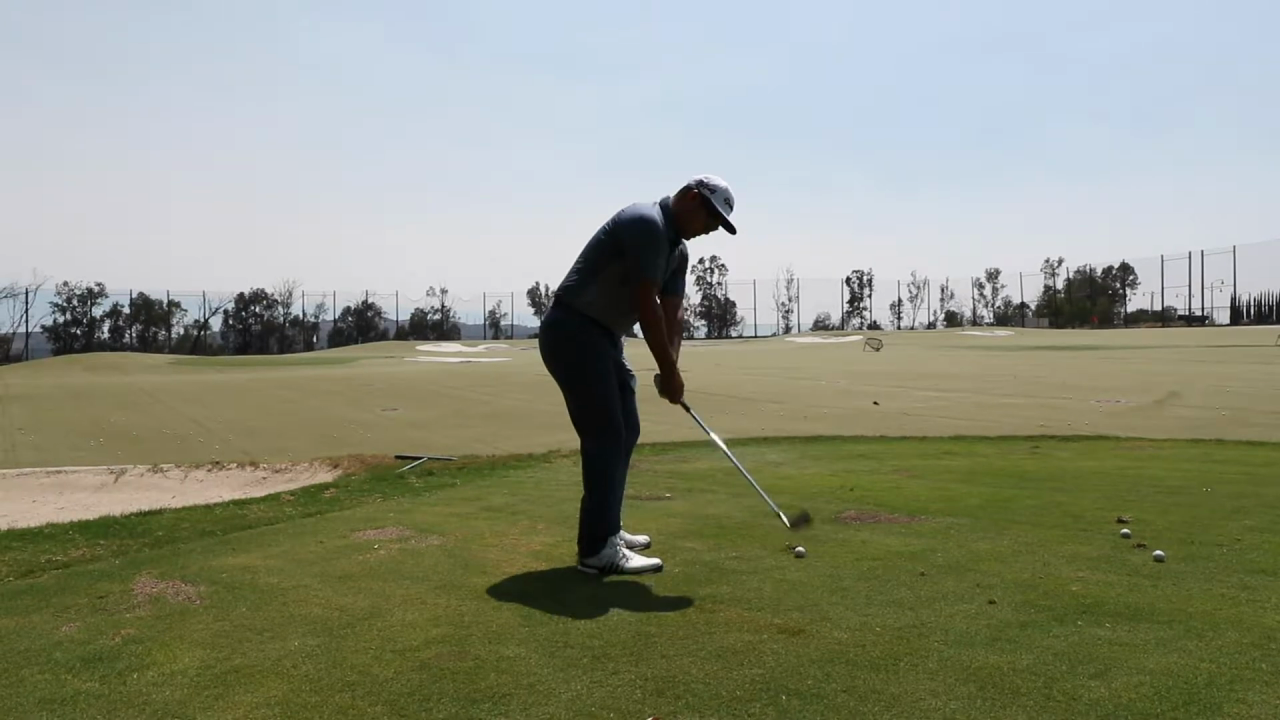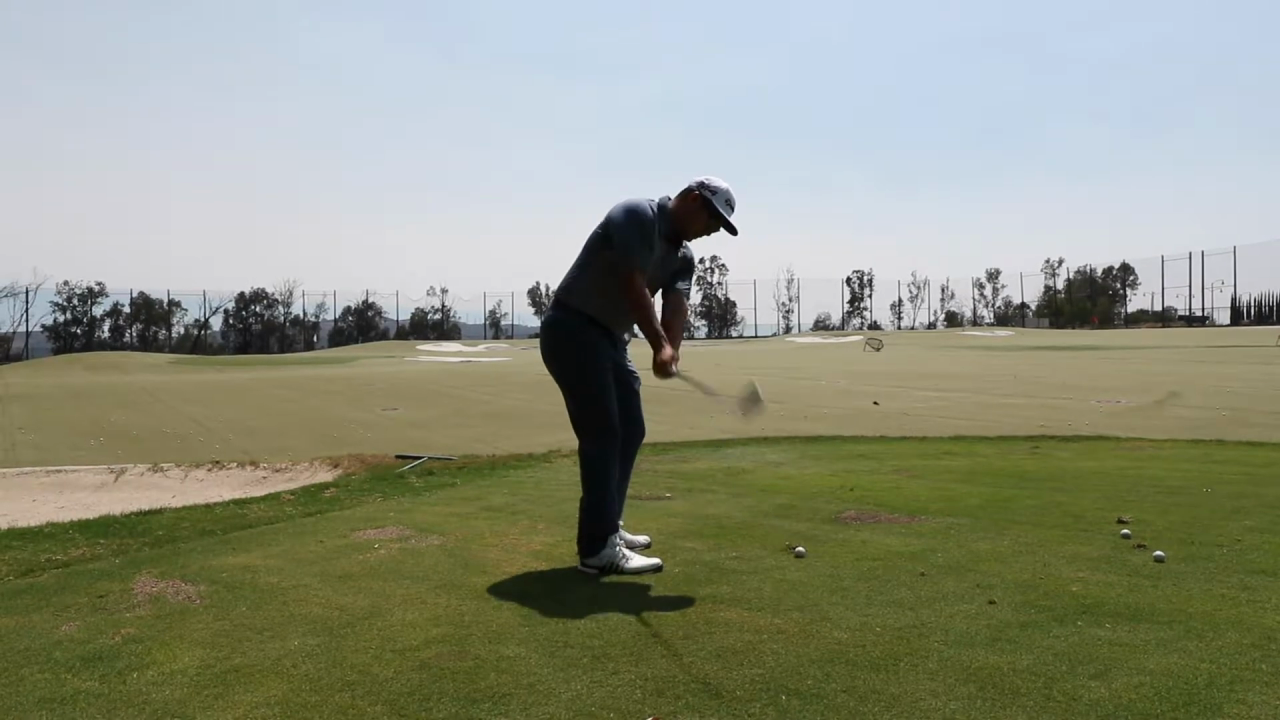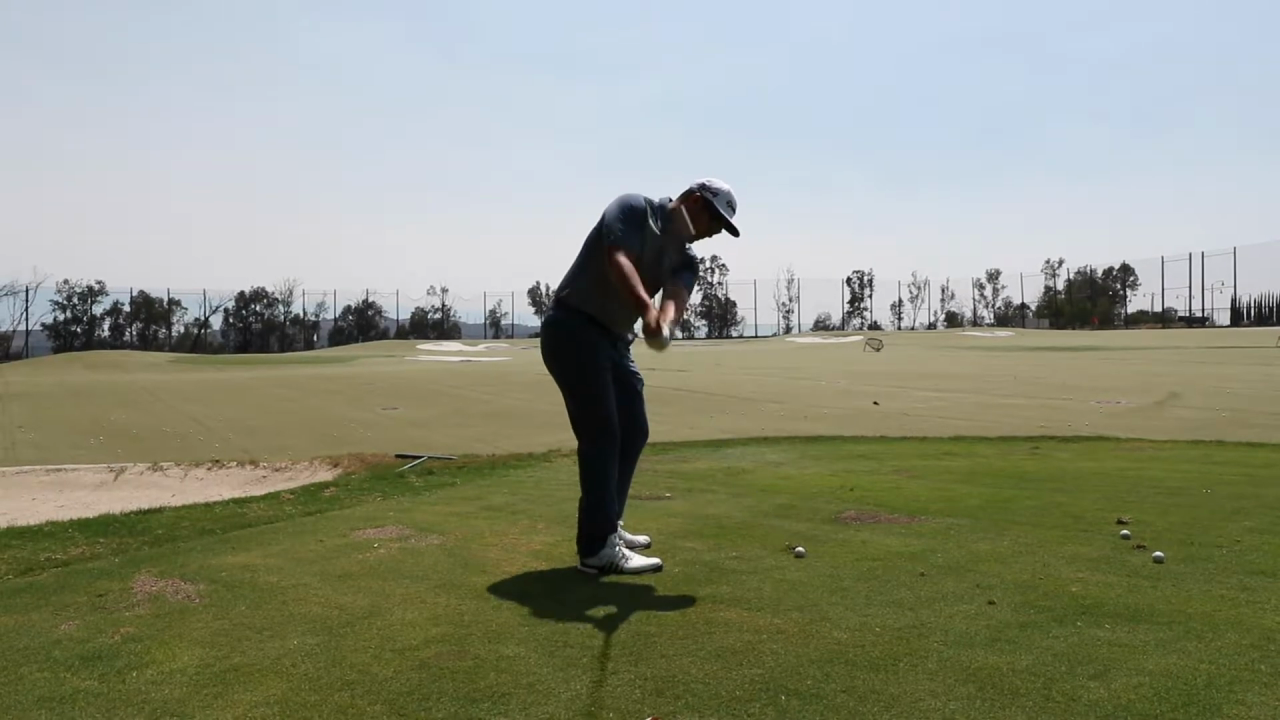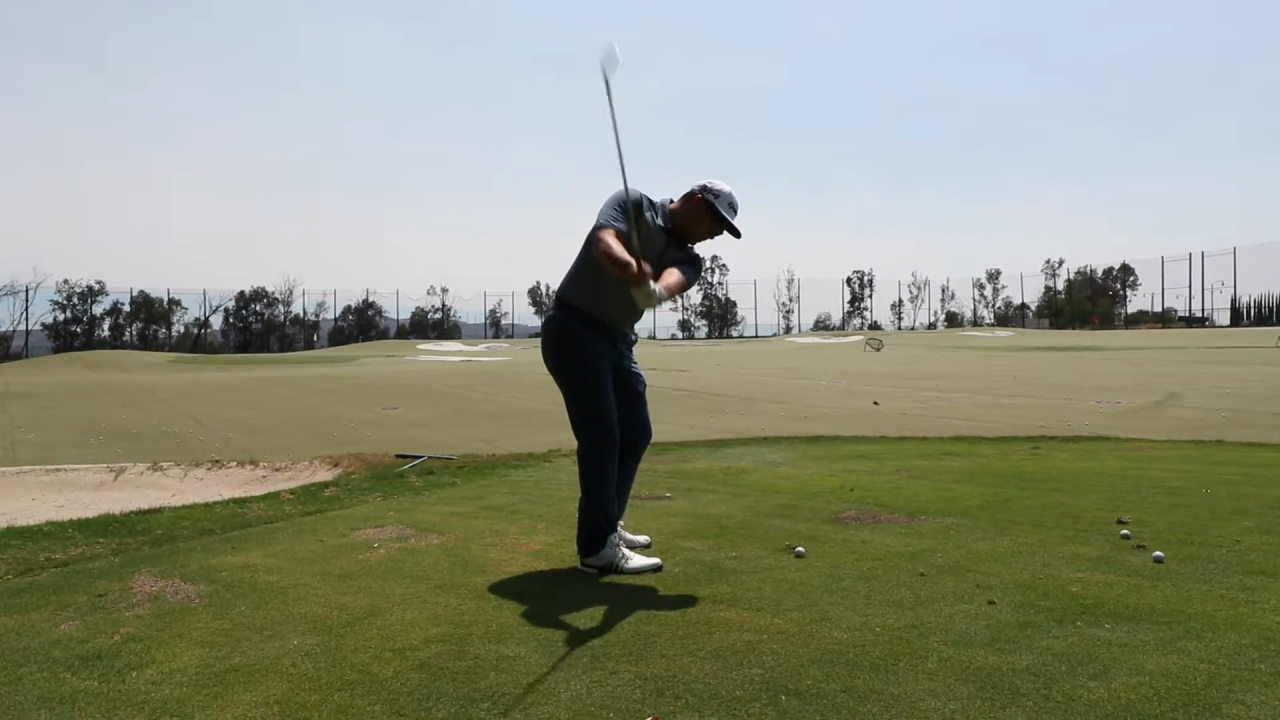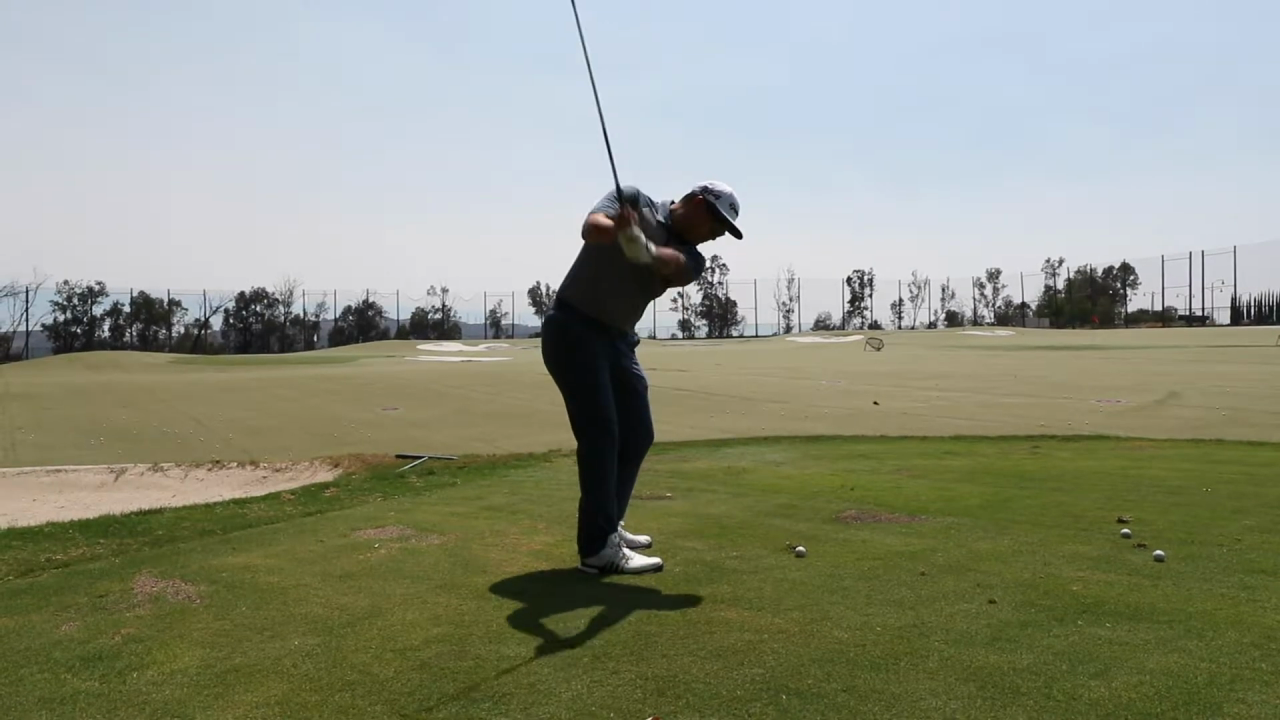
dt=0.2s
person 1, frame 1
left shoulder: (677, 248)
right shoulder: (645, 222)
left elbow: (672, 311)
right elbow: (646, 304)
left wrist: (670, 366)
right wrist: (668, 371)
left hip: (603, 337)
right hip: (573, 332)
left knee: (624, 432)
right knee: (605, 435)
left ankle: (605, 529)
right ankle: (598, 548)
person 1, frame 2
left shoulder: (683, 256)
right shoulder: (637, 215)
left elbow: (677, 308)
right elbow: (633, 287)
left wrist: (670, 350)
right wrist: (659, 346)
left hip: (609, 337)
right hip: (572, 331)
left knee: (629, 432)
right knee: (603, 434)
left ankle: (606, 528)
right ankle: (597, 548)
person 1, frame 3
left shoulder: (686, 258)
right shoulder: (634, 209)
left elbow: (676, 298)
right elbow: (618, 264)
left wrist: (665, 322)
right wrist: (646, 310)
left hip: (613, 338)
right hip: (573, 330)
left knee: (632, 433)
right knee: (601, 434)
left ankle: (606, 527)
right ankle: (597, 547)
person 1, frame 4
left shoulder: (689, 258)
right shoulder: (634, 205)
left elbow: (672, 283)
right elbow: (604, 244)
left wrist: (656, 293)
right wrist: (634, 270)
left hip: (616, 339)
right hip: (573, 330)
left knee: (635, 434)
right knee: (601, 434)
left ankle: (606, 527)
right ankle: (597, 547)
person 1, frame 5
left shoulder: (691, 258)
right shoulder: (633, 202)
left elbow: (668, 266)
right elbow: (592, 228)
left wrist: (643, 249)
right wrist: (620, 232)
left hip: (617, 339)
right hip: (573, 329)
left knee: (637, 435)
right knee: (600, 433)
left ankle: (607, 527)
right ankle: (598, 547)
